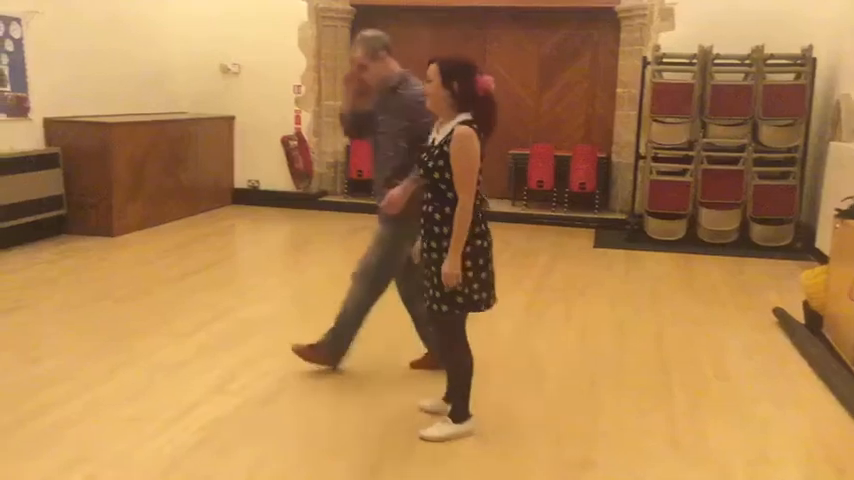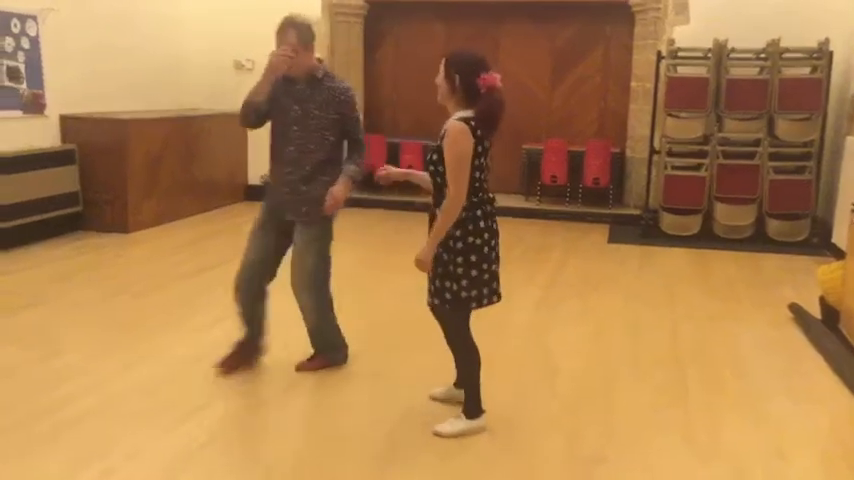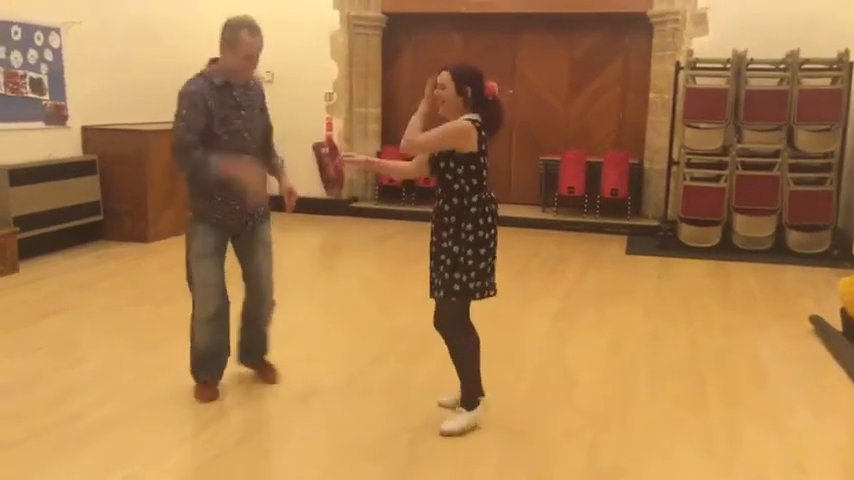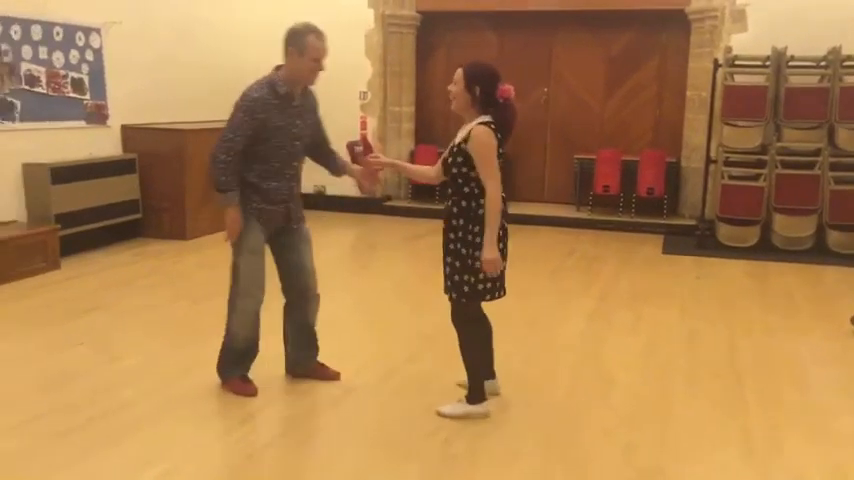
dt=0.7s
person 1, frame 1
left shoulder: (464, 133)
right shoulder: (445, 129)
left elbow: (466, 200)
left wrist: (455, 256)
right wrist: (427, 239)
left hip: (459, 241)
right hip: (443, 236)
left knee: (452, 327)
right knee: (442, 322)
left ankle: (461, 418)
right ankle: (452, 398)
person 1, frame 2
left shoulder: (458, 129)
right shoulder: (471, 123)
left elbow: (456, 196)
left wrist: (430, 245)
right wrist: (405, 175)
left hip: (464, 234)
right hip: (468, 232)
left knee: (455, 319)
right knee: (445, 309)
left ankle: (473, 413)
right ankle: (462, 385)
person 1, frame 3
left shoulder: (465, 128)
right shoulder: (453, 130)
left elbow: (410, 145)
right elbow: (413, 169)
left wrist: (425, 106)
right wrist: (367, 162)
left hip: (467, 232)
right hip: (455, 229)
left knee: (447, 318)
right knee: (457, 316)
left ankle: (469, 405)
right ankle: (471, 392)
person 1, frame 4
left shoulder: (482, 133)
right shoulder: (468, 131)
left elbow: (493, 192)
right elbow: (437, 174)
left wrist: (490, 245)
right wrist: (393, 164)
left hip: (475, 231)
right hip: (464, 229)
left knee: (463, 313)
right knee: (470, 309)
left ankle: (476, 399)
right ankle: (487, 377)
person 2, frame 1
left shoulder: (414, 96)
right shoulder: (383, 94)
right elbow: (354, 129)
right wrist: (352, 93)
left hip: (406, 205)
right hip: (398, 204)
left knee: (367, 277)
right knee: (411, 279)
left ankle: (331, 348)
right ankle: (438, 349)
person 2, frame 2
left shoulder: (337, 91)
right shoulder: (278, 83)
left elbow: (357, 145)
right elbow: (249, 120)
left wrist: (344, 183)
right wrist: (268, 76)
left hip: (313, 203)
right hip: (278, 198)
left knee: (307, 282)
right knee: (250, 275)
left ankle: (331, 350)
right ankle: (250, 343)
person 2, frame 3
left shoulder: (254, 89)
right shoulder: (197, 91)
right elbow: (184, 152)
left wrist: (281, 176)
right wrist: (235, 170)
left hip: (253, 209)
right hip: (211, 210)
left knee: (262, 288)
right knee: (208, 296)
left ankle: (254, 353)
right ankle: (206, 372)
person 2, frame 4
left shoulder: (307, 99)
right shoulder: (257, 98)
left elbow: (318, 147)
right elbow: (225, 154)
left wrist: (350, 169)
right wrist: (232, 206)
left hip: (290, 209)
right hip: (254, 209)
left knee: (304, 287)
right knee: (249, 293)
left ankle: (302, 360)
right ankle: (233, 369)
